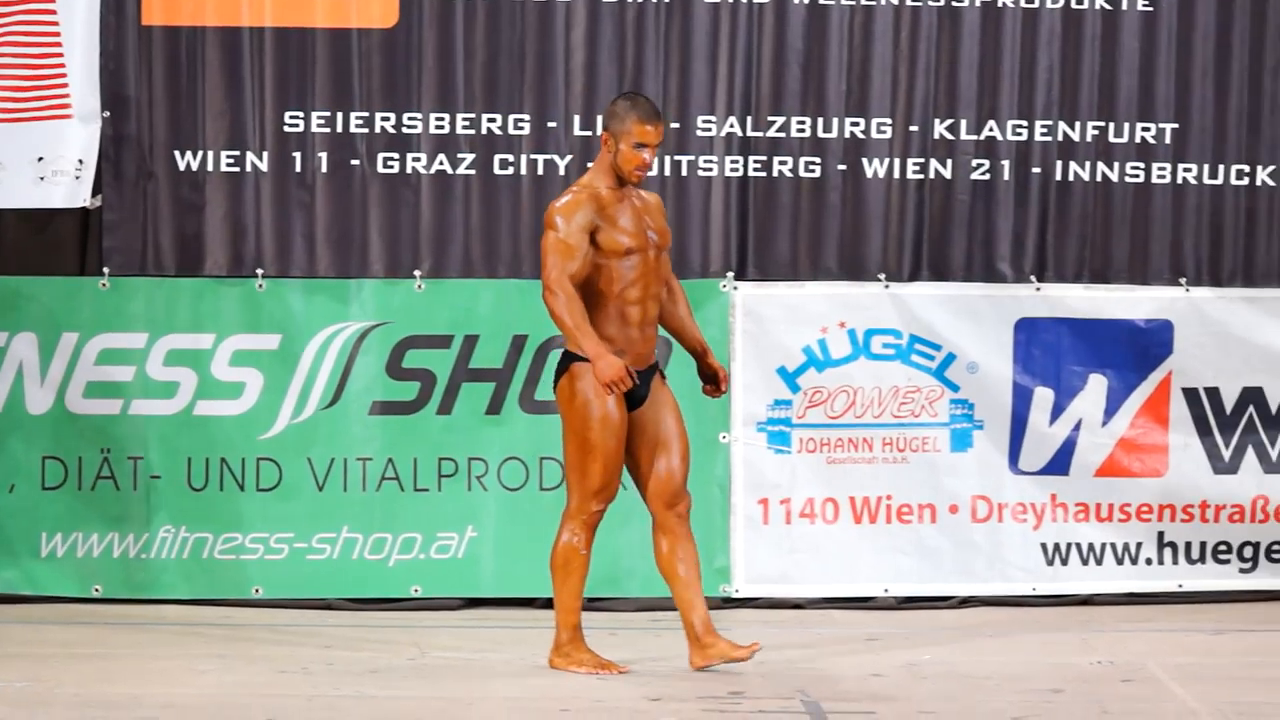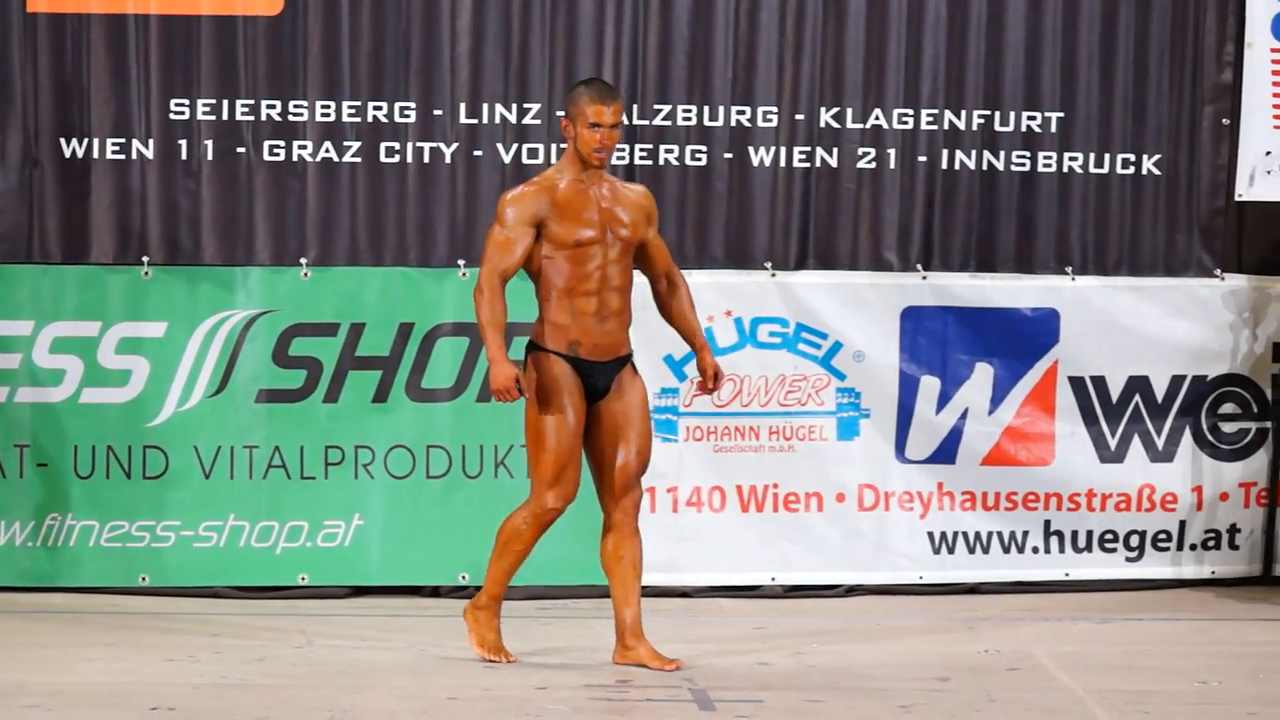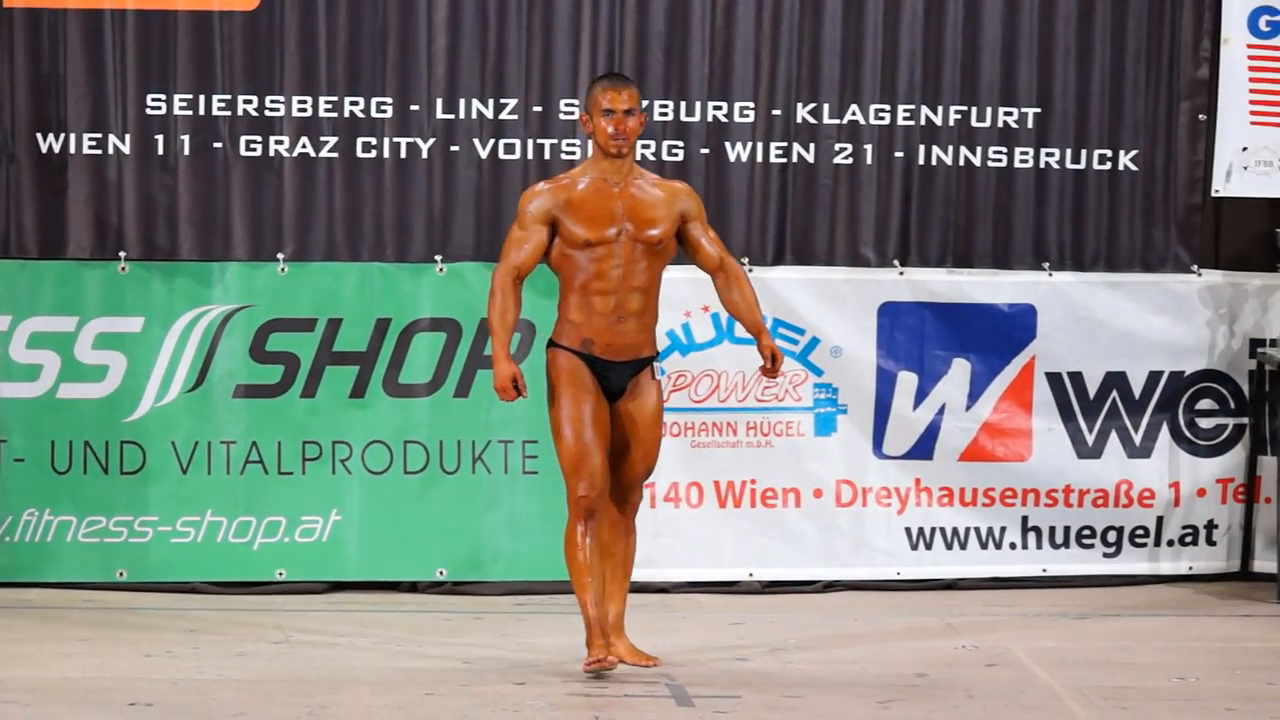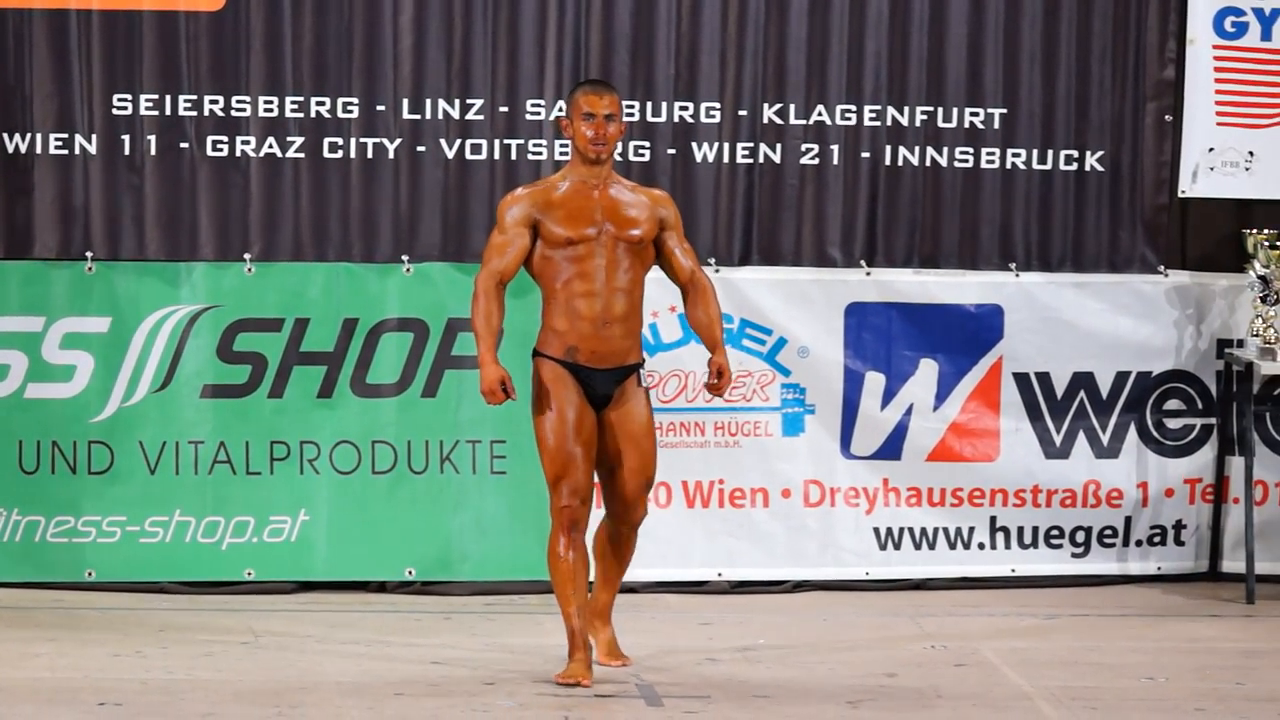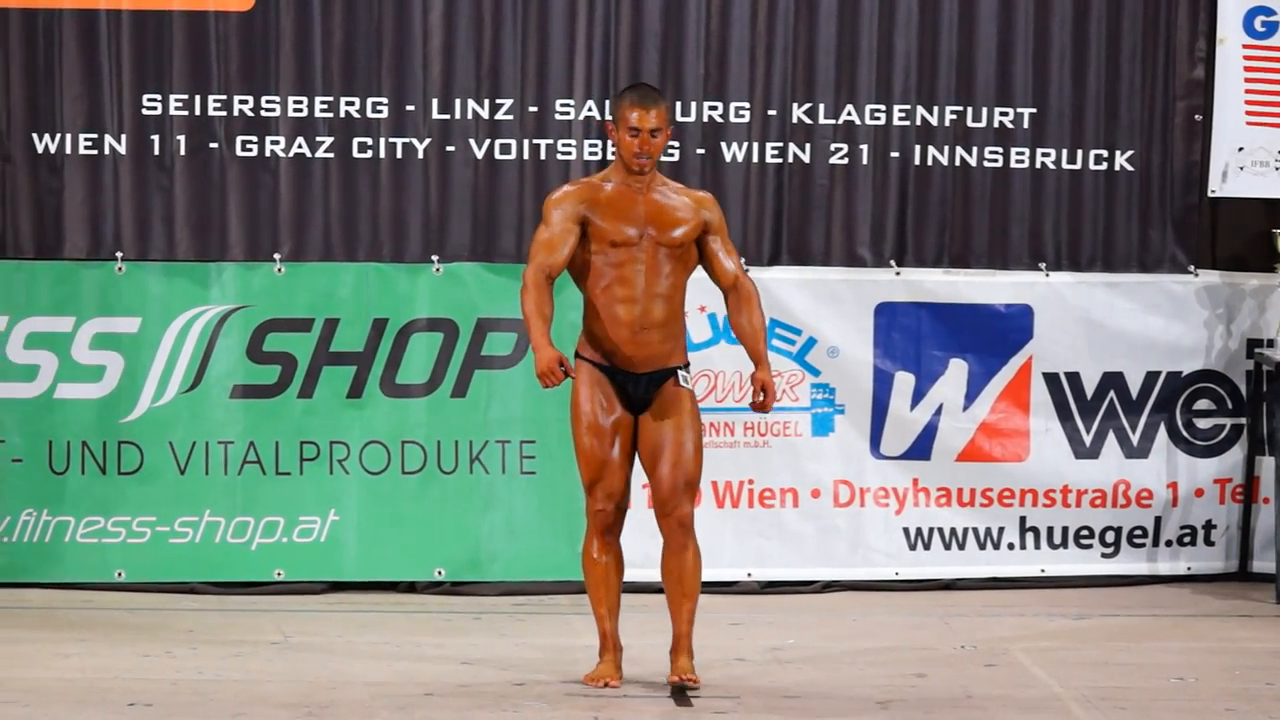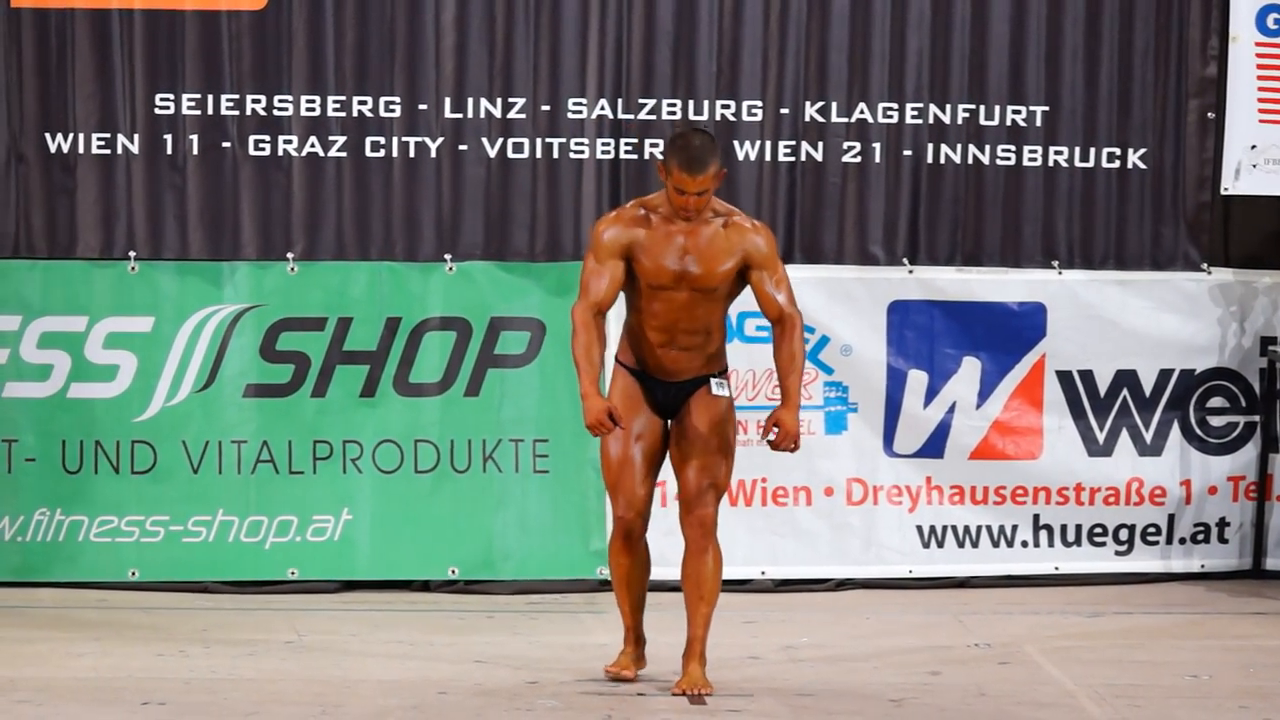
dt=0.3s
person 1, frame 1
left shoulder: (650, 206)
right shoulder: (574, 208)
right elbow: (557, 286)
left wrist: (702, 352)
right wrist: (597, 353)
left hip: (648, 377)
right hip: (592, 376)
left knee: (674, 506)
right knee: (588, 509)
left ankle: (703, 638)
right ankle: (566, 643)
person 1, frame 2
left shoulder: (635, 200)
right shoulder: (530, 199)
left elbow: (666, 277)
right elbow: (490, 279)
left wrist: (700, 346)
right wrist: (497, 356)
left hip: (618, 369)
right hip: (557, 363)
left knee: (624, 504)
right knee: (550, 499)
left ankle: (630, 638)
right ankle: (484, 607)
person 1, frame 3
left shoulder: (674, 197)
right shoulder: (550, 197)
left elbow: (722, 266)
right elbow: (508, 274)
left wrist: (759, 332)
right wrist: (501, 354)
left hip: (641, 370)
right hip: (575, 363)
left knee: (623, 503)
right knee: (587, 498)
left ankle: (615, 632)
right ankle: (595, 638)
person 1, frame 4
left shoulder: (653, 205)
right shoulder: (530, 203)
left elbow: (692, 280)
right elbow: (491, 281)
left wrist: (716, 347)
right wrist: (487, 357)
left hip: (626, 378)
right hip: (560, 373)
left knee: (628, 510)
right knee: (569, 509)
left ankle: (600, 617)
right ankle: (577, 649)
person 1, frame 5
left shoulder: (698, 206)
right shoulder: (573, 201)
left elbow: (737, 287)
right elbow: (538, 275)
left wrist: (760, 363)
right wrist: (541, 342)
left hip: (669, 381)
right hip: (598, 378)
left knee: (678, 516)
right knee: (604, 518)
left ankle: (683, 651)
right ankle: (609, 652)
person 1, frame 6
left shoulder: (748, 236)
right shoulder: (621, 228)
left elbow: (786, 318)
right elbow: (589, 309)
left wrist: (790, 403)
right wrist: (590, 391)
left hip: (705, 388)
right hip: (635, 383)
left knee: (700, 523)
right knee: (628, 519)
left ankle: (695, 659)
right ankle: (633, 641)
